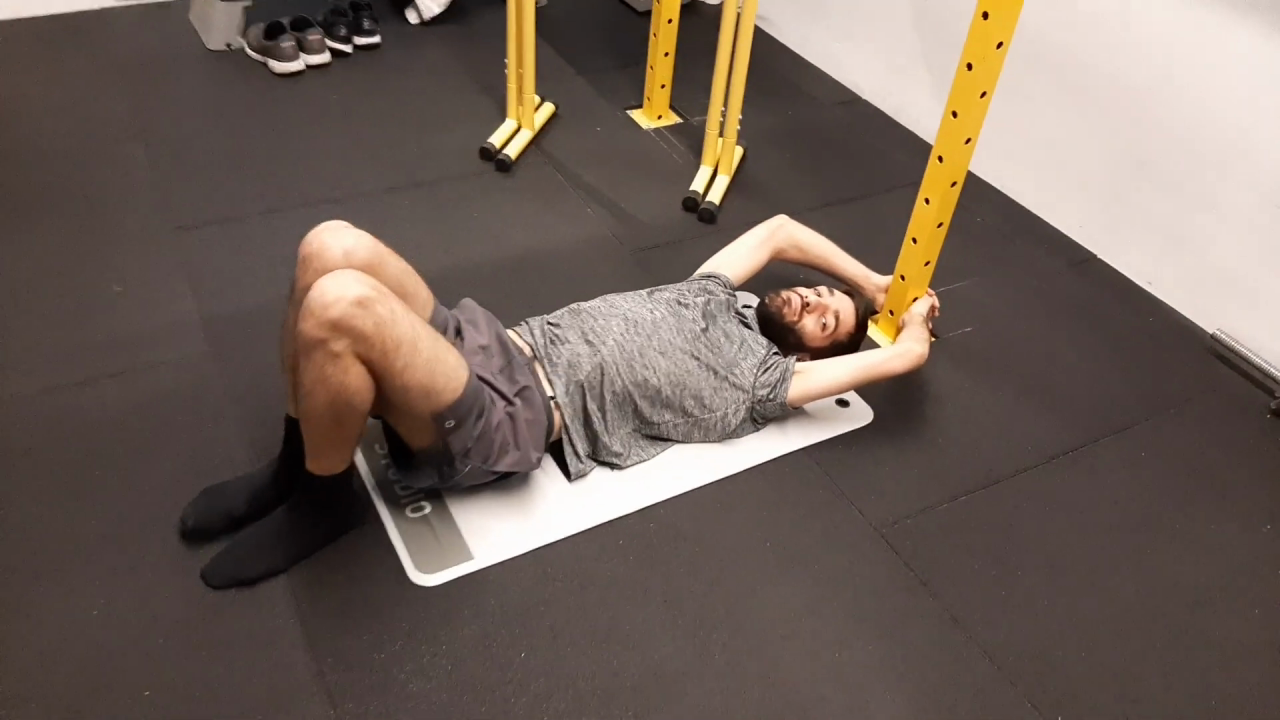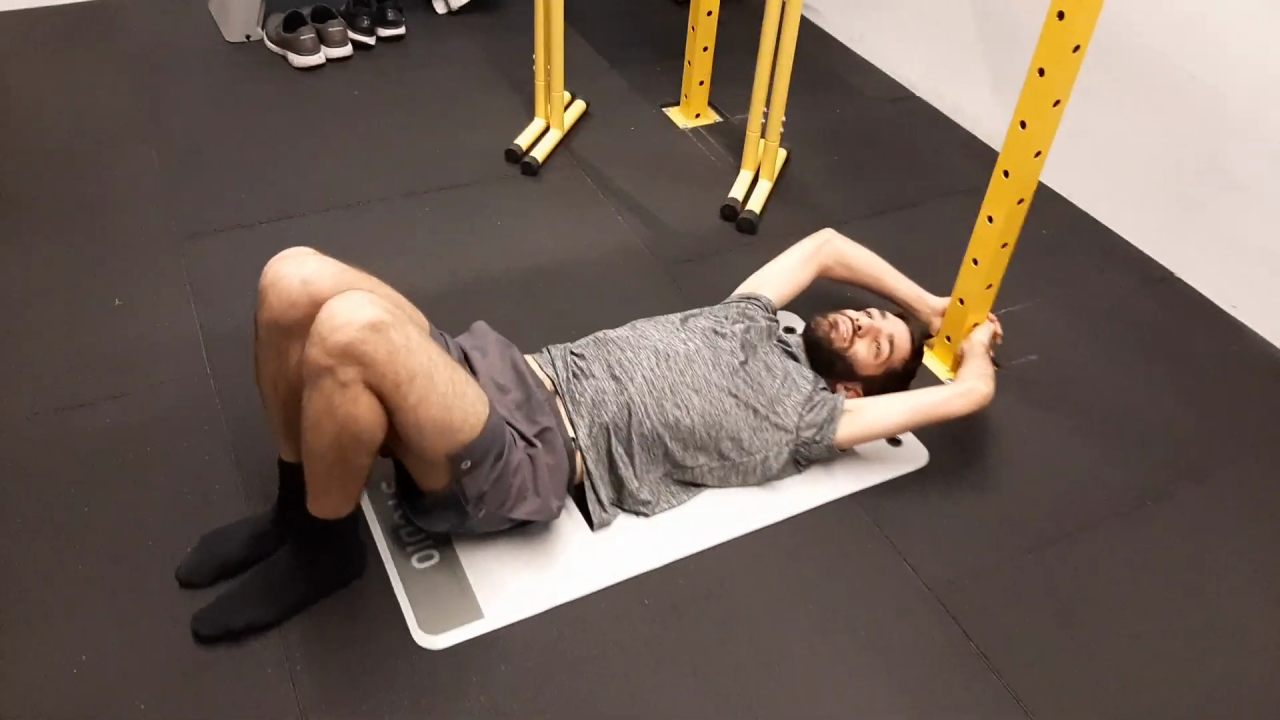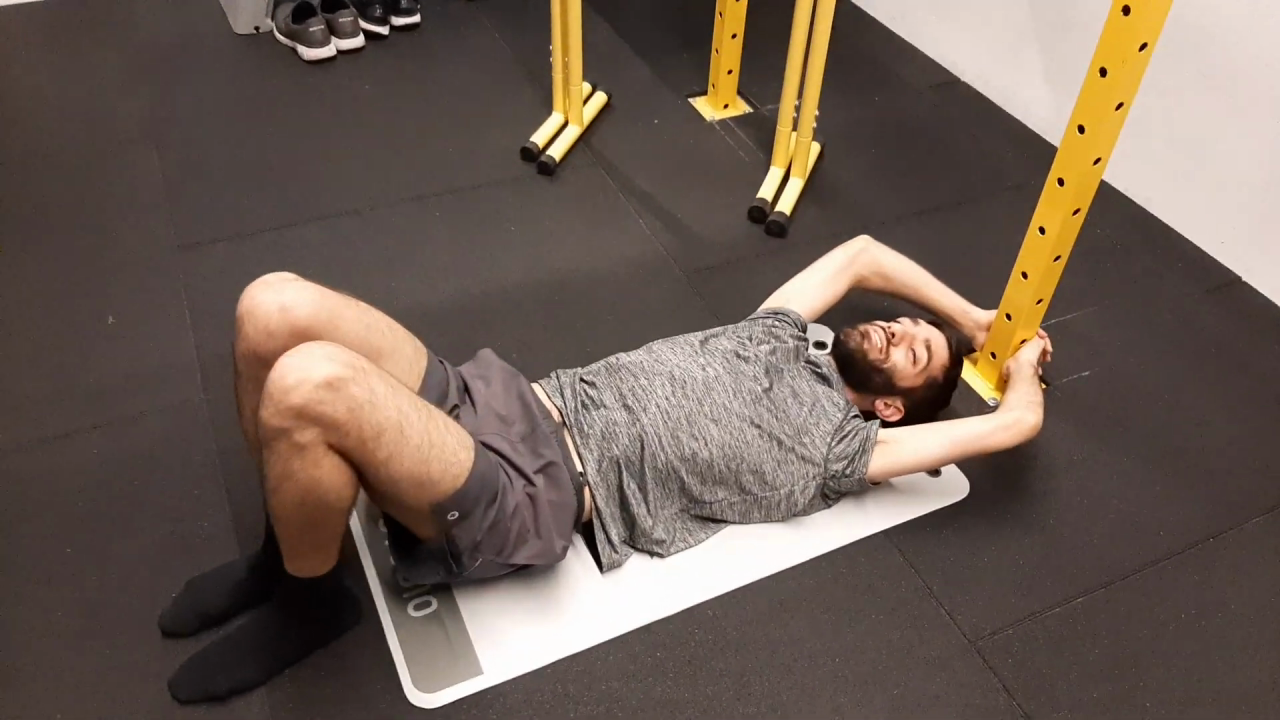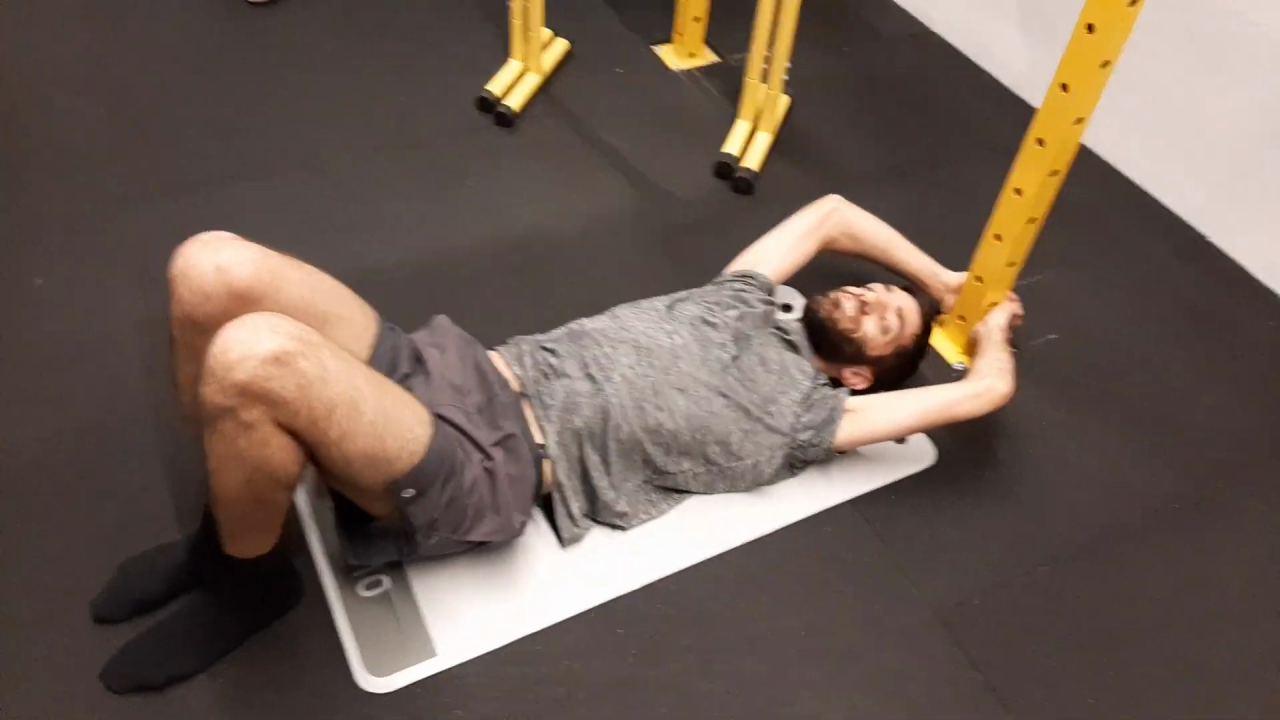
dt=0.4s
person 1, frame 1
left shoulder: (764, 383)
right shoulder: (714, 300)
left elbow: (905, 355)
right elbow: (780, 230)
right wrist: (877, 282)
left hip: (503, 422)
right hip: (493, 346)
left knee: (341, 305)
right knee: (333, 249)
left ankle: (322, 499)
right ankle: (295, 466)
person 1, frame 2
left shoulder: (810, 419)
right shoulder: (752, 322)
left elbow: (969, 393)
right elbow: (826, 243)
right wrist: (931, 304)
left hip: (521, 460)
right hip: (509, 374)
left knee: (347, 329)
right knee: (295, 281)
left ankle: (321, 547)
right ankle: (297, 504)
person 1, frame 3
left shoulder: (842, 447)
right shoulder: (780, 339)
left elbow: (1014, 421)
right elbow: (862, 252)
right wrist: (977, 316)
left hip: (530, 497)
right hip: (511, 405)
left knee: (310, 385)
right knee: (275, 311)
left ankle: (308, 601)
right ankle: (283, 554)
person 1, frame 4
left shoulder: (809, 415)
right shoulder: (746, 302)
left elbow: (983, 390)
right elbow: (831, 212)
right wrist: (943, 276)
left hip: (489, 467)
right hip: (466, 370)
left knee: (254, 359)
right knee: (212, 271)
left ankle: (247, 582)
right ankle: (226, 531)
